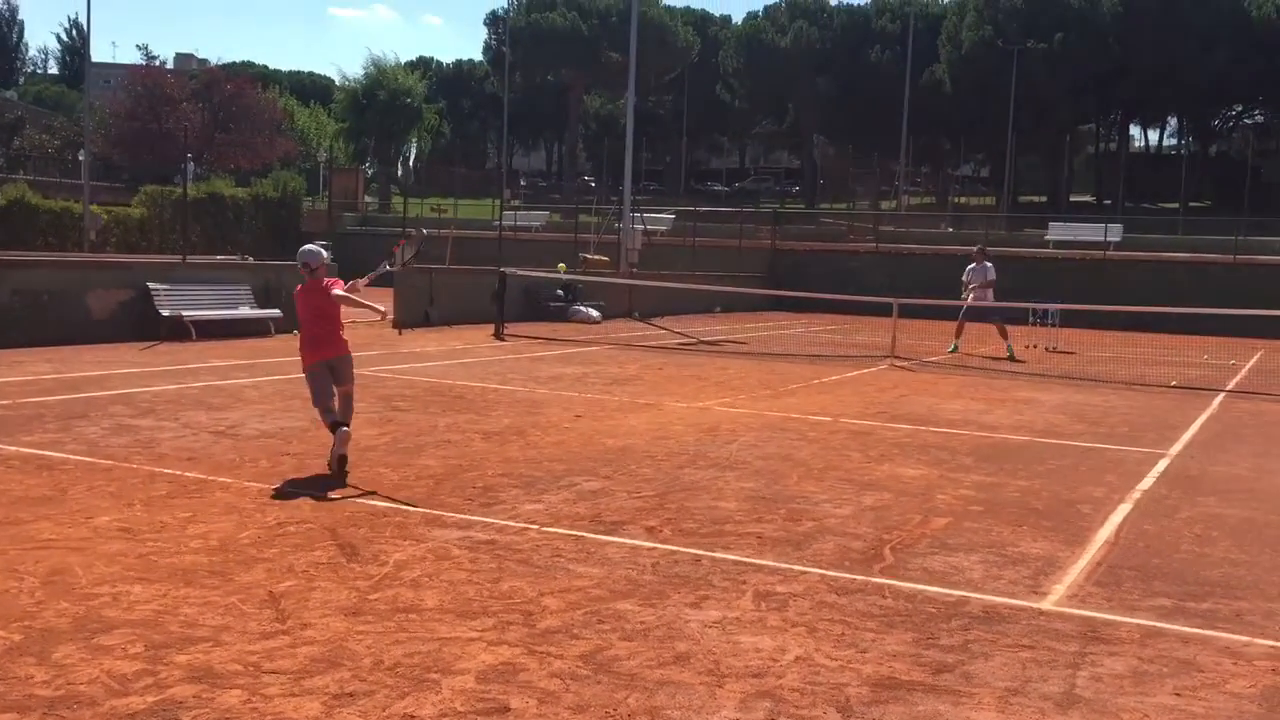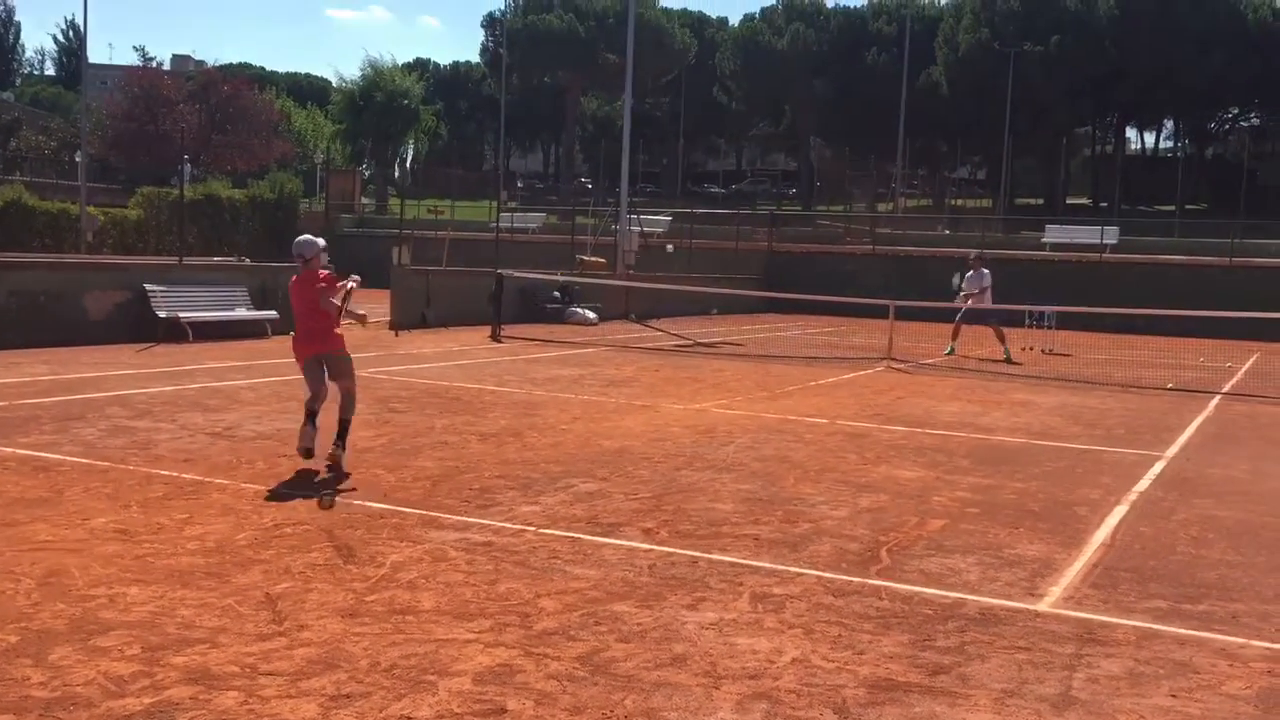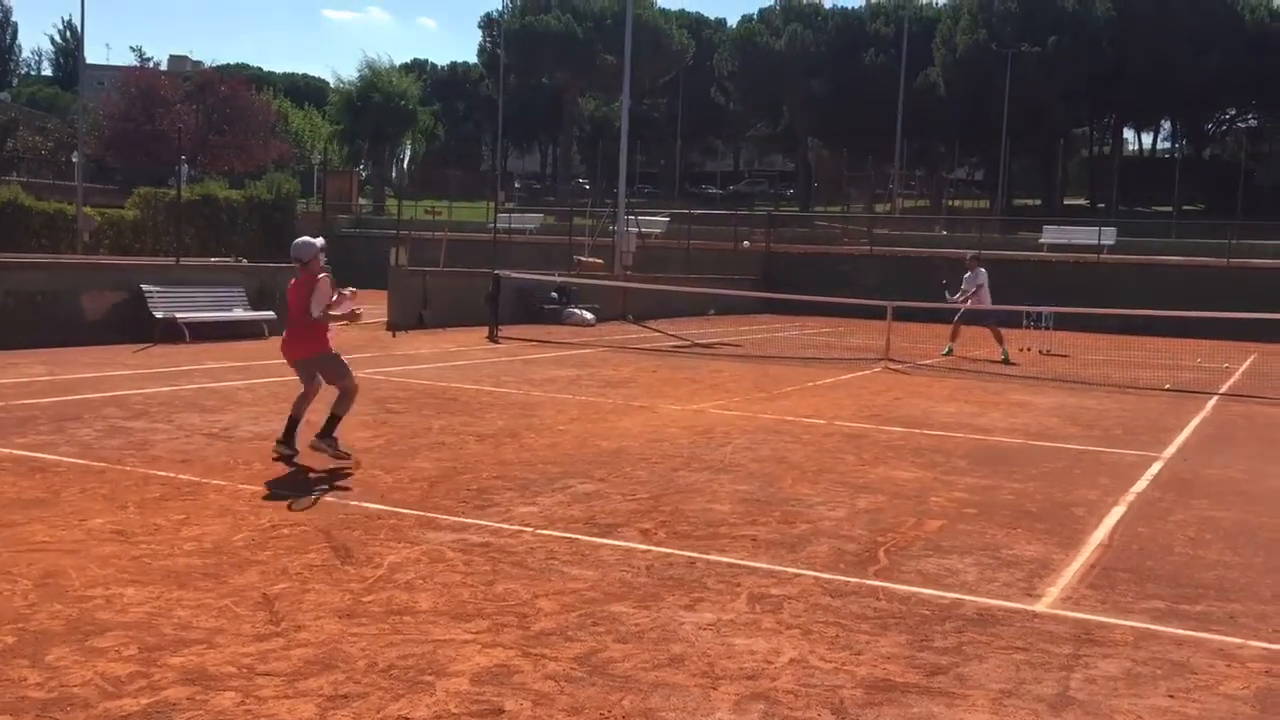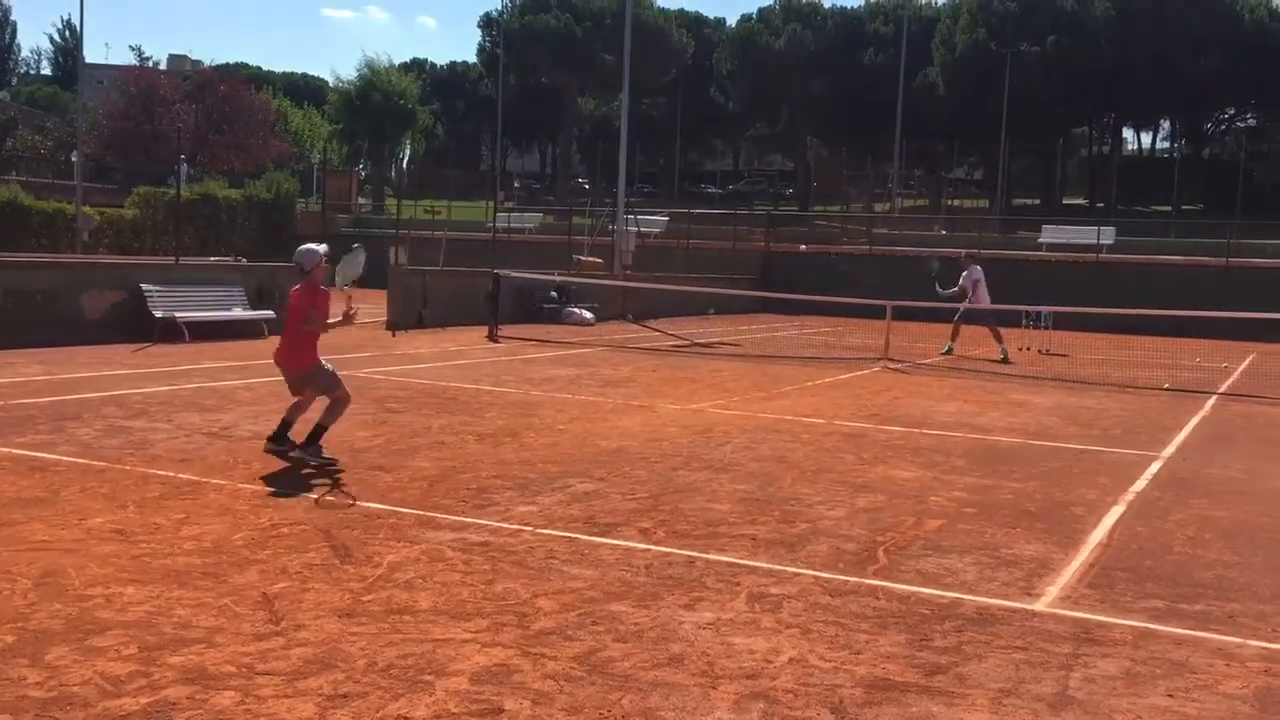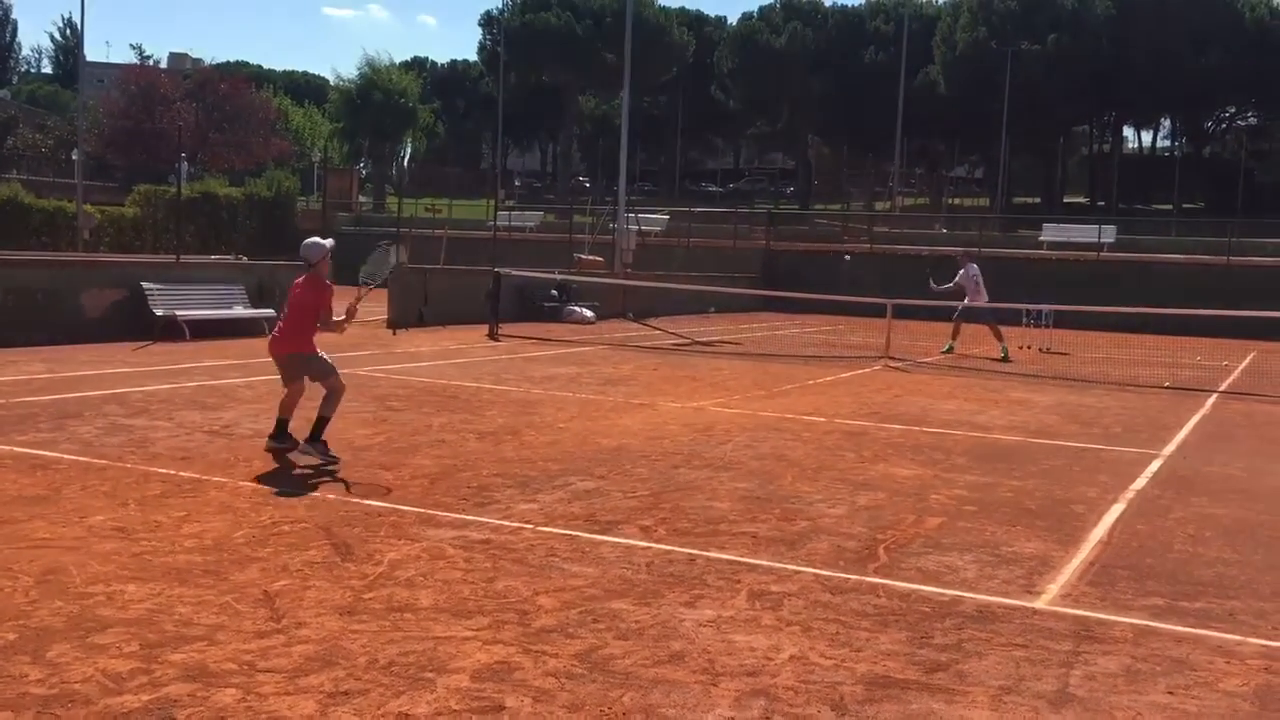
dt=0.1s
person 1, frame 1
left shoulder: (299, 292)
right shoulder: (330, 285)
right elbow: (339, 297)
left wrist: (349, 287)
right wrist: (373, 307)
left hip: (311, 353)
right hip: (336, 348)
left knee: (325, 405)
right knee: (346, 396)
left ankle: (338, 431)
right ankle: (339, 452)
person 1, frame 2
left shoulder: (294, 283)
right shoulder: (324, 276)
right elbow: (325, 300)
left wrist: (347, 284)
right wrist: (353, 313)
left hip: (304, 345)
right hip: (330, 341)
left knee: (318, 392)
right knee: (348, 392)
left ankle: (310, 427)
right ankle: (339, 443)
person 1, frame 3
left shoulder: (295, 284)
right shoulder: (321, 279)
right elbow: (314, 314)
left wrist: (337, 299)
right wrist: (346, 317)
left hip: (291, 347)
right hip: (315, 346)
left knee: (310, 389)
right knee: (349, 388)
left ankle: (286, 440)
right ankle: (325, 436)
person 1, frame 4
left shoulder: (297, 292)
right shoulder: (318, 292)
right elbow: (312, 325)
left wrist: (337, 321)
right wrist: (342, 322)
left hip: (284, 356)
right hip: (303, 357)
left knee: (306, 396)
right knee: (341, 398)
left ankle: (278, 439)
right ankle: (309, 445)
person 1, frame 5
left shoulder: (298, 285)
right shoulder: (324, 287)
right elbow: (326, 324)
left wrist: (334, 325)
right wrist: (347, 319)
left hip: (278, 345)
right hip: (297, 347)
left knee: (294, 390)
right knee: (336, 387)
left ankle: (278, 436)
right ankle: (314, 440)
